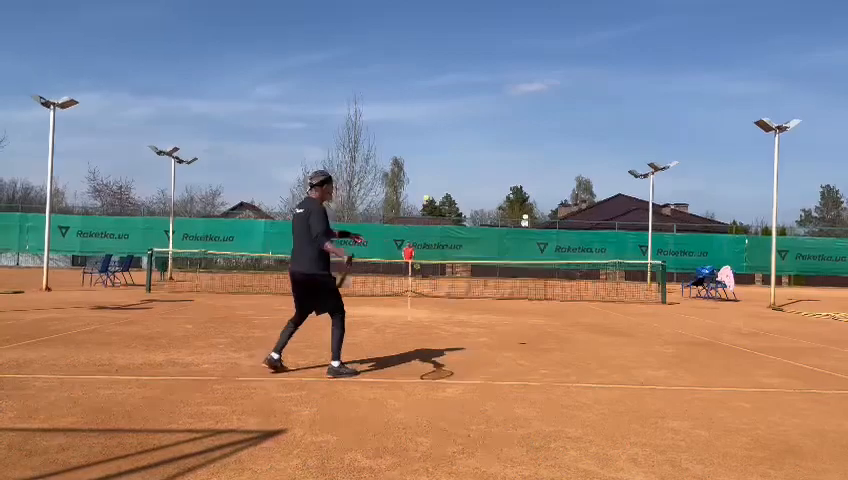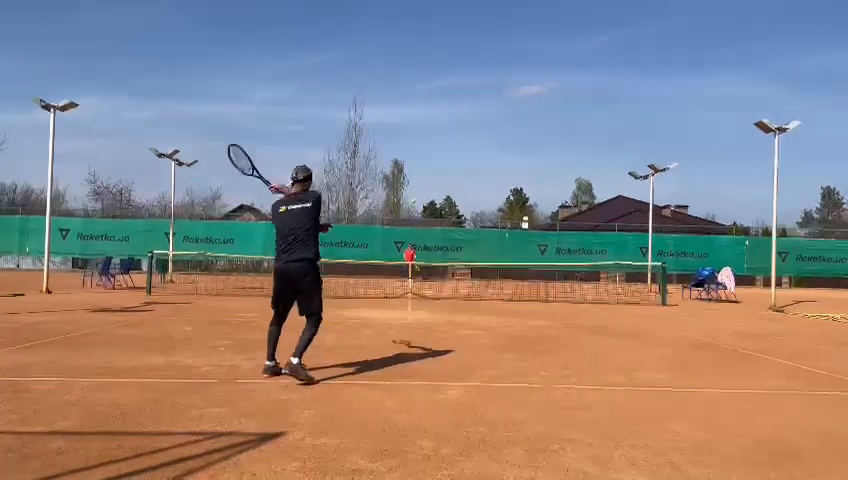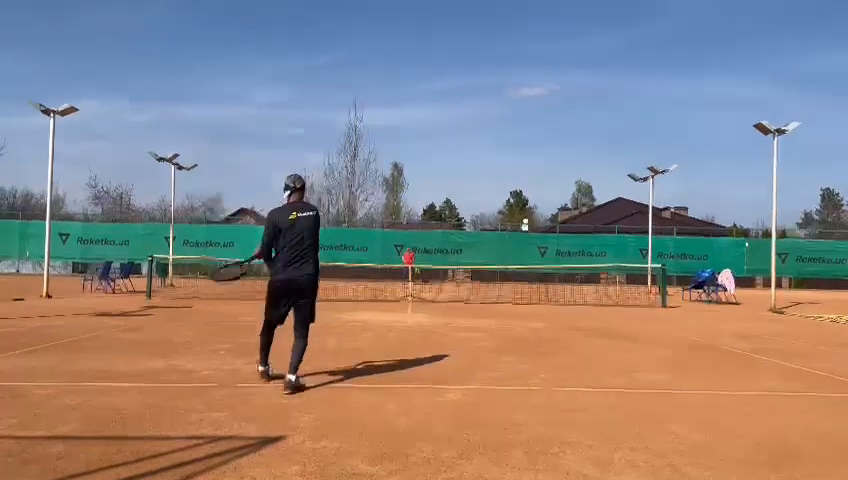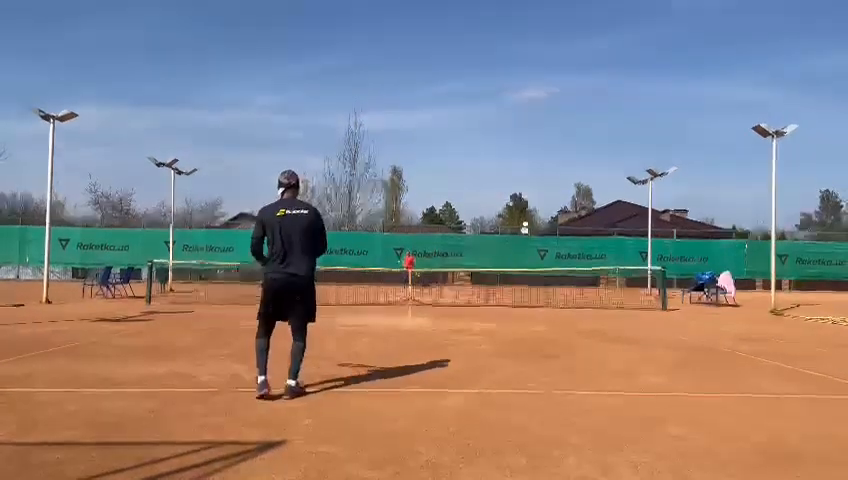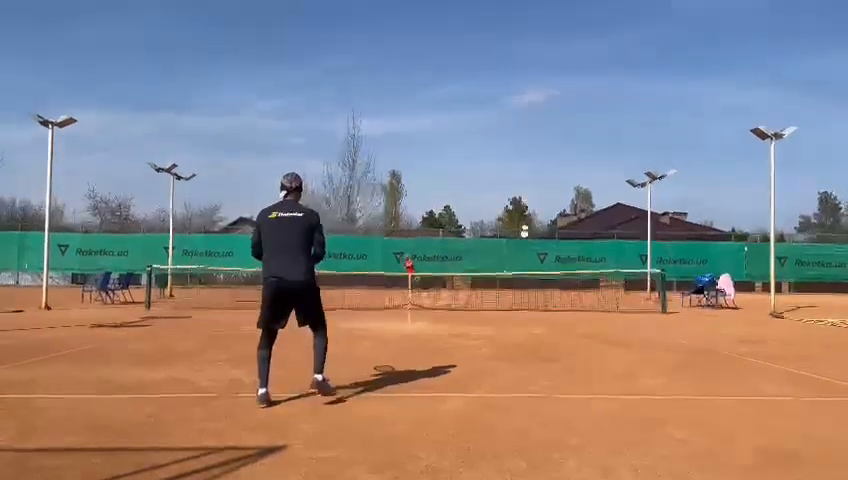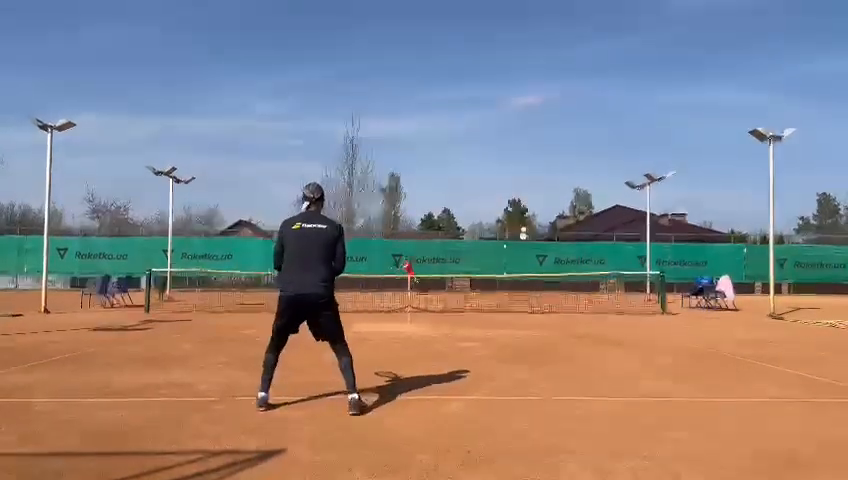
dt=0.3s
person 1, frame 1
left shoulder: (303, 206)
right shoulder: (316, 208)
right elbow: (321, 240)
left wrist: (348, 234)
right wrist: (341, 253)
left hip: (297, 271)
right hip: (315, 272)
left knee: (300, 315)
right knee: (338, 314)
left ankle: (274, 356)
right ankle: (335, 364)
person 1, frame 2
left shoulder: (276, 207)
right shoulder: (313, 198)
right wrist: (284, 191)
left hip: (282, 268)
right hip: (306, 268)
left knee: (278, 317)
right knee: (313, 318)
left ankle: (270, 364)
right ankle: (295, 360)
person 1, frame 3
left shoulder: (275, 215)
right shoulder: (314, 212)
left elbow: (265, 251)
left hip: (281, 279)
right hip: (308, 279)
left knee: (269, 325)
right knee: (301, 331)
left ankle: (263, 368)
right ankle: (292, 378)
person 1, frame 4
left shoulder: (266, 212)
right shoulder: (312, 212)
left elbow: (255, 248)
right elbow: (322, 247)
left hip: (275, 278)
right hip: (303, 279)
left knee: (264, 330)
right knee: (299, 333)
left ankle: (262, 381)
right ankle: (292, 383)
person 1, frame 5
left shoulder: (264, 215)
right shoulder: (310, 216)
left elbow: (256, 251)
right elbow: (318, 253)
left hip: (273, 283)
right hip: (303, 283)
left knee: (266, 337)
right knee: (319, 330)
left ankle: (262, 391)
right ankle: (319, 378)
person 1, frame 6
left shoulder: (287, 225)
right shoulder: (333, 228)
left elbow: (277, 263)
right elbow: (339, 266)
left hip: (290, 295)
right hip: (320, 296)
left knee: (275, 344)
right knee: (339, 346)
left ankle: (262, 396)
right ankle: (354, 397)
